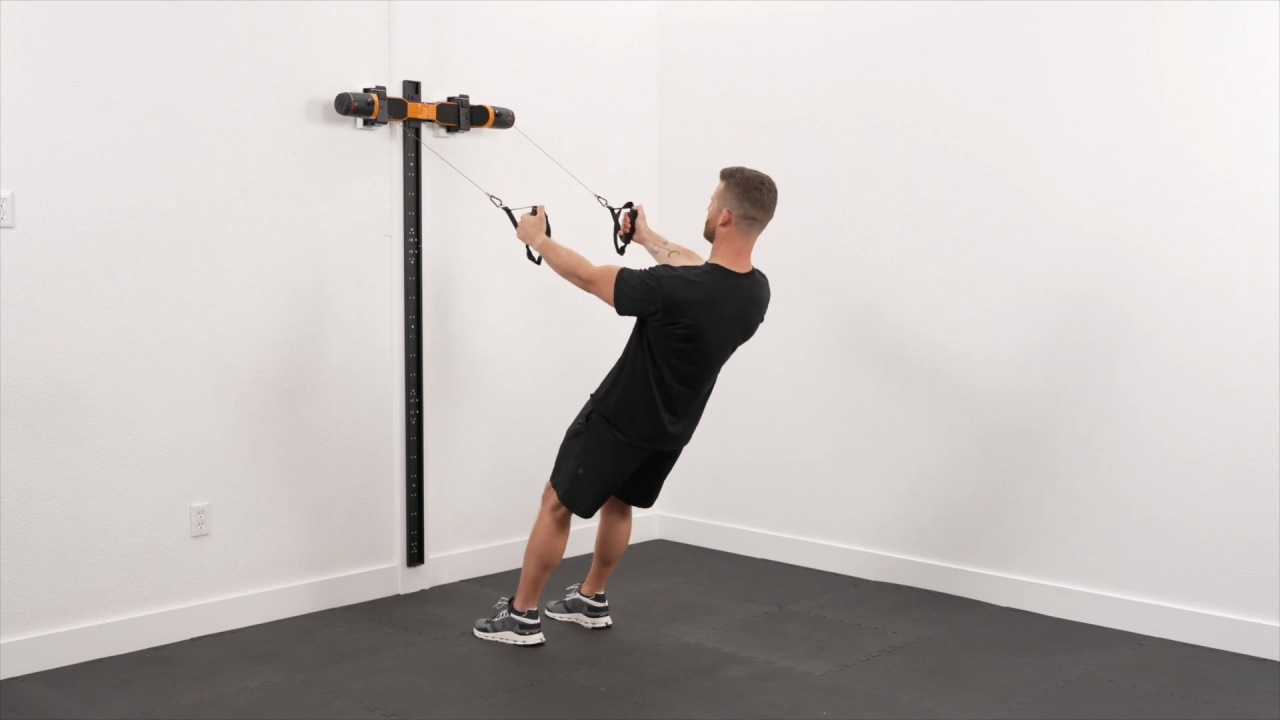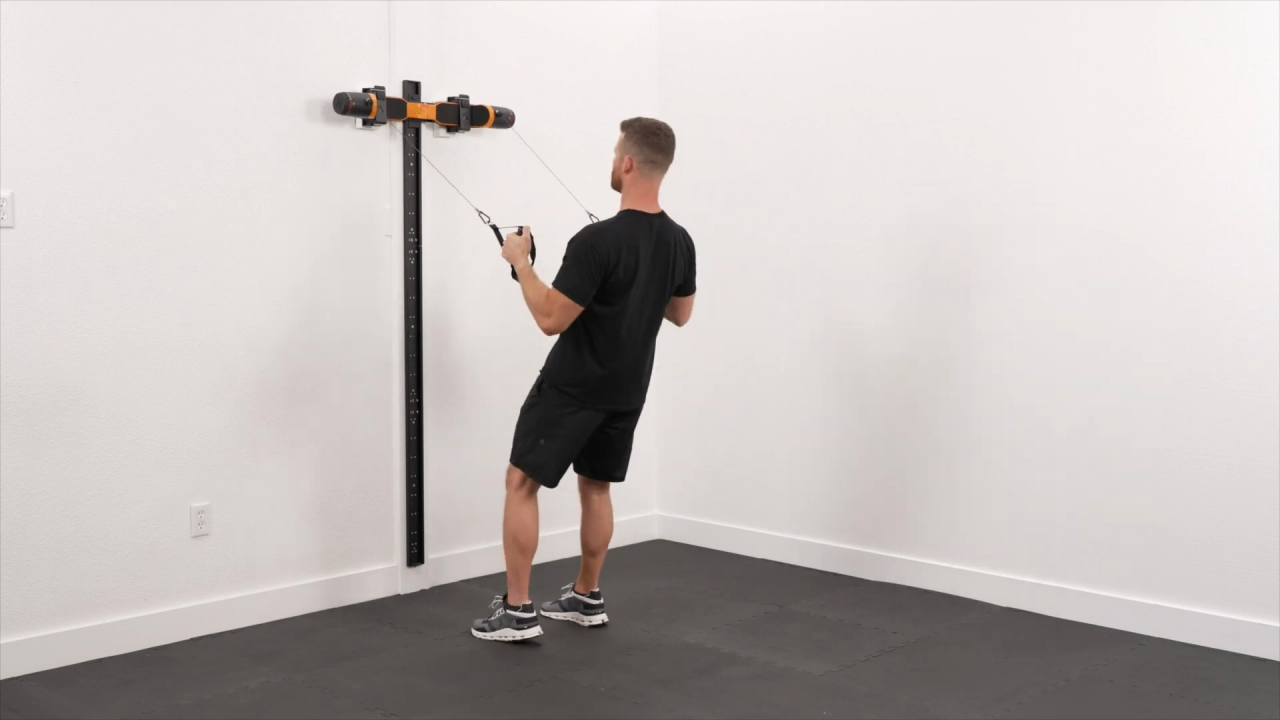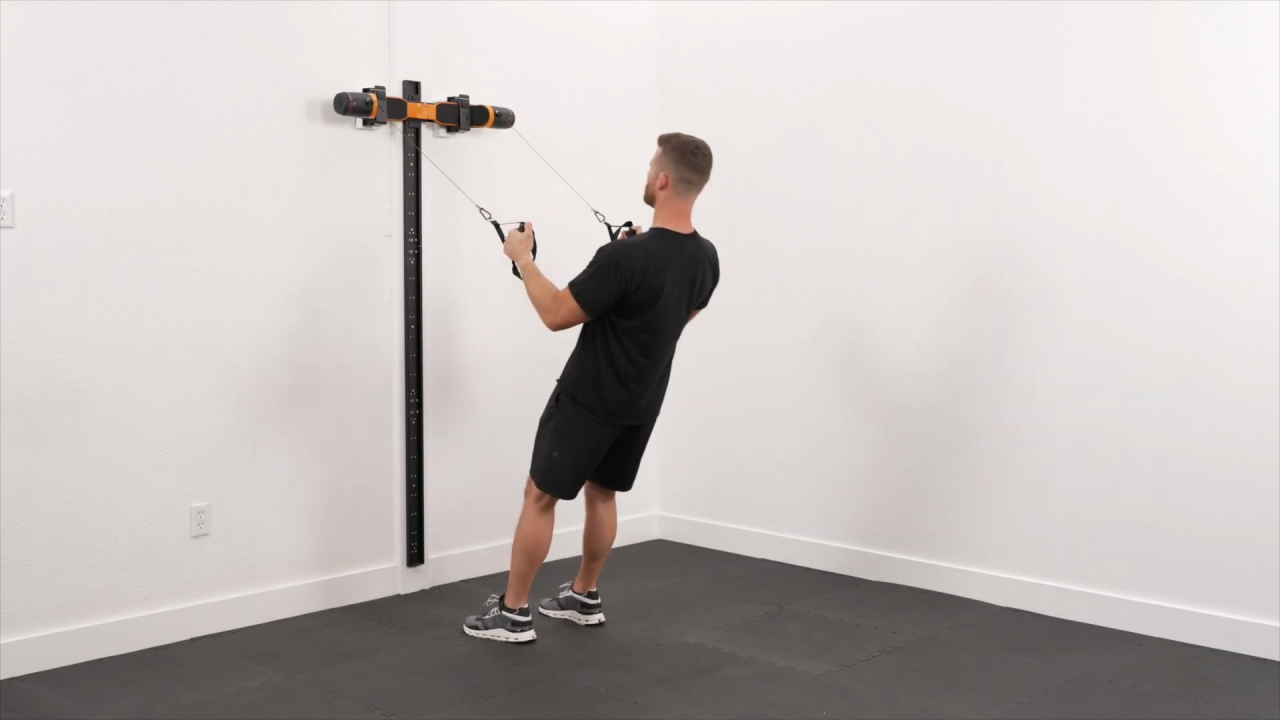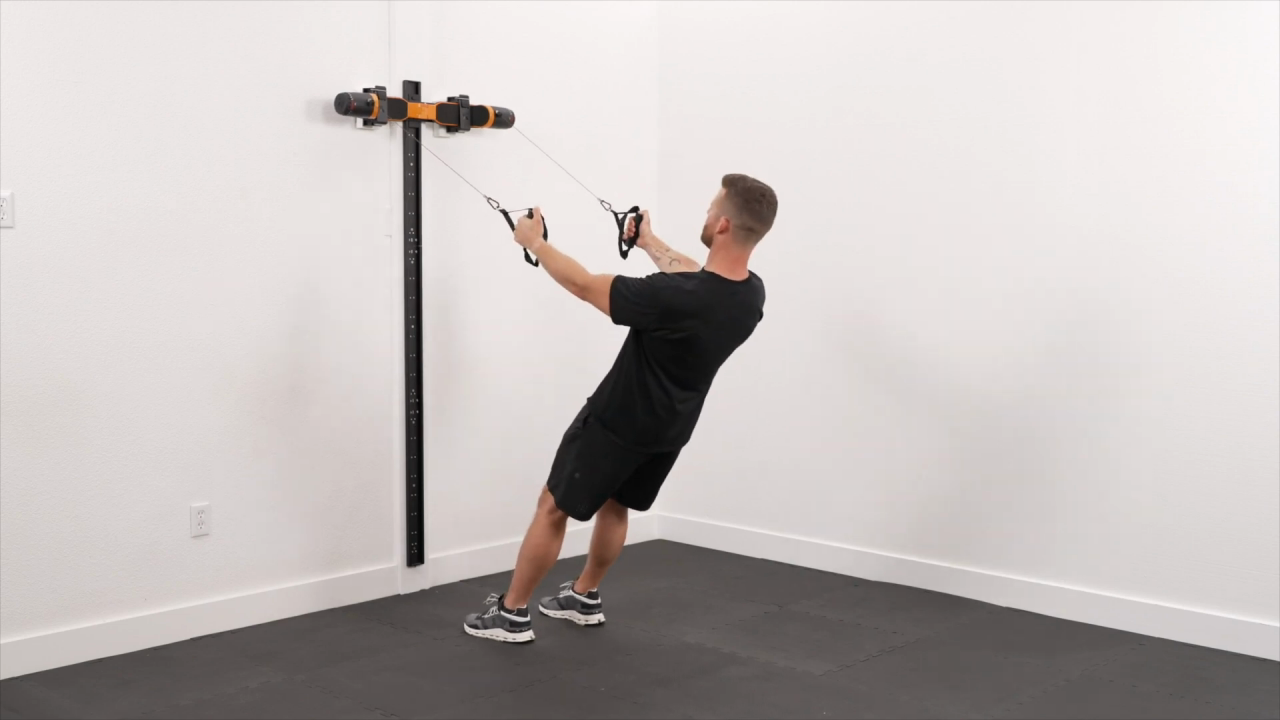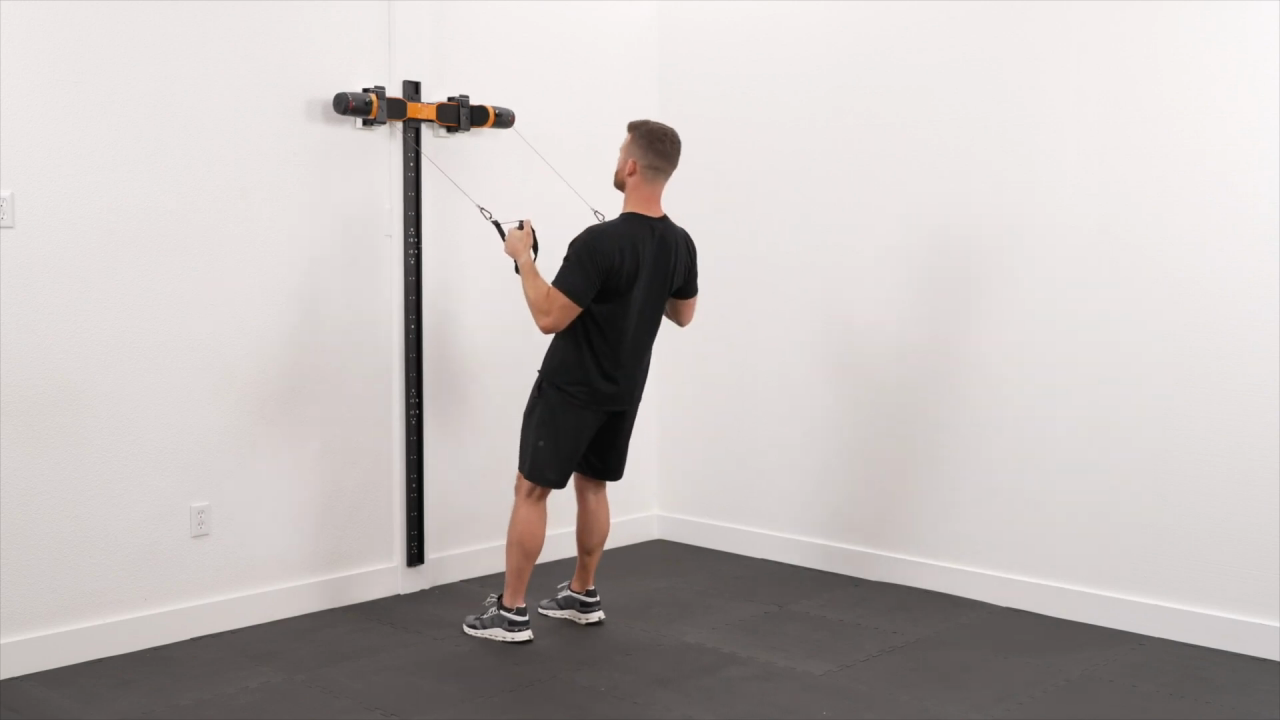
dt=1s
person 1, frame 1
left shoulder: (673, 292)
right shoulder: (757, 292)
left elbow: (589, 278)
left wrist: (537, 238)
right wrist: (645, 235)
left hip: (620, 417)
right hip: (671, 426)
left knee: (556, 504)
right knee: (617, 502)
left ankle: (521, 615)
right ankle: (590, 599)
person 1, frame 2
left shoulder: (597, 240)
right shoulder: (678, 240)
left elbow: (551, 319)
right elbow: (680, 314)
left wrist: (519, 261)
left hip: (571, 389)
right hip: (625, 391)
left knee: (521, 482)
right knee: (595, 486)
left ankle: (517, 610)
right ankle: (585, 597)
person 1, frame 3
left shoulder: (626, 257)
right shoulder: (706, 258)
left elbow: (555, 314)
left wrist: (522, 257)
left hip: (590, 398)
right hip: (642, 401)
left knee: (540, 495)
right knee: (600, 492)
left ankle: (512, 613)
right ankle: (583, 597)
person 1, frame 4
left shoulder: (673, 299)
right shoulder: (751, 294)
left elbow: (586, 286)
left wrist: (534, 241)
right wrist: (649, 241)
left hip: (619, 421)
right hip: (671, 427)
left knee: (553, 507)
right knee: (614, 505)
left ankle: (511, 612)
right ankle: (583, 597)
person 1, frame 5
left shoulder: (599, 242)
right shoulder: (680, 243)
left elbow: (549, 318)
right elbow: (683, 315)
left wrist: (523, 256)
left hip: (571, 387)
right hip: (623, 389)
left knee: (531, 489)
right knee: (592, 485)
left ankle: (510, 612)
right ankle: (581, 595)
